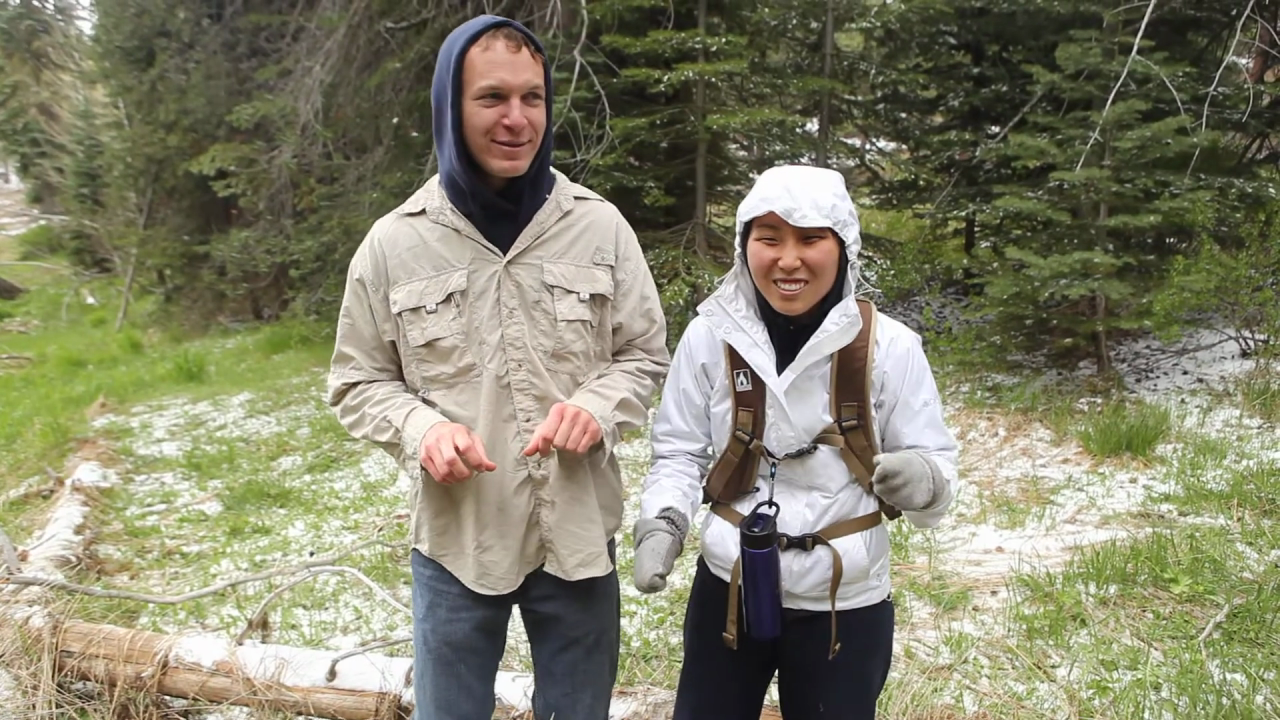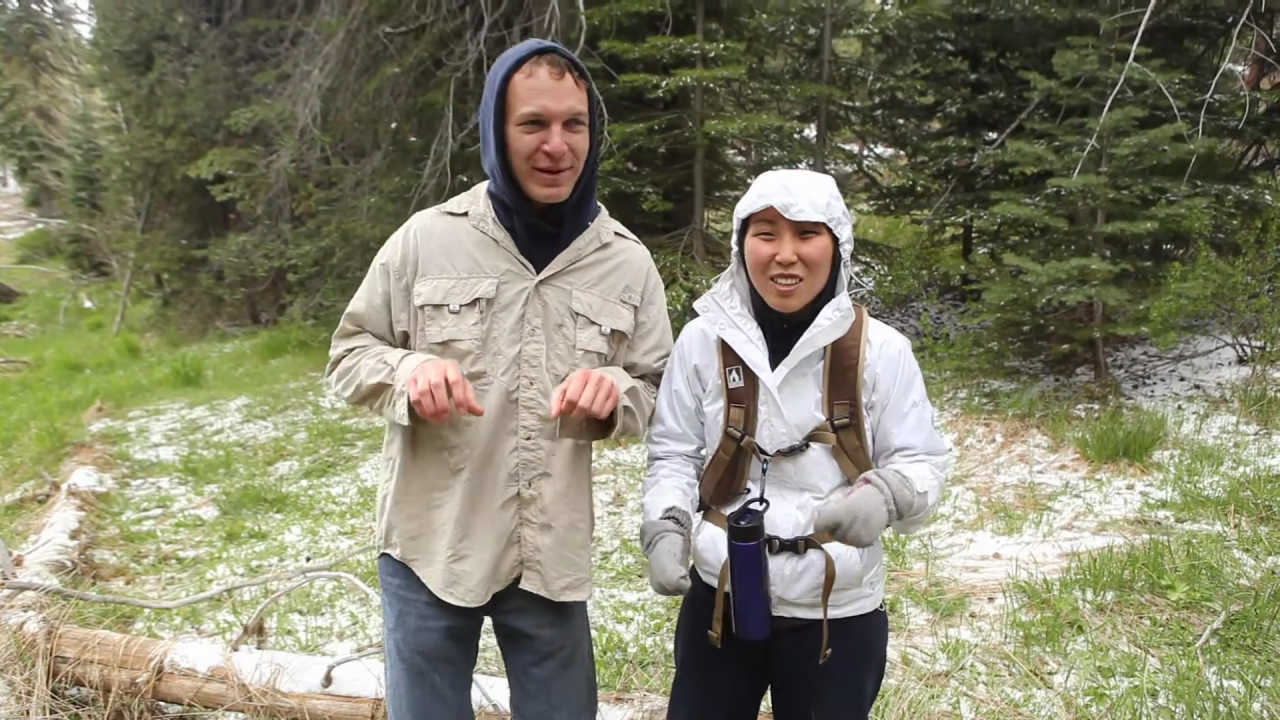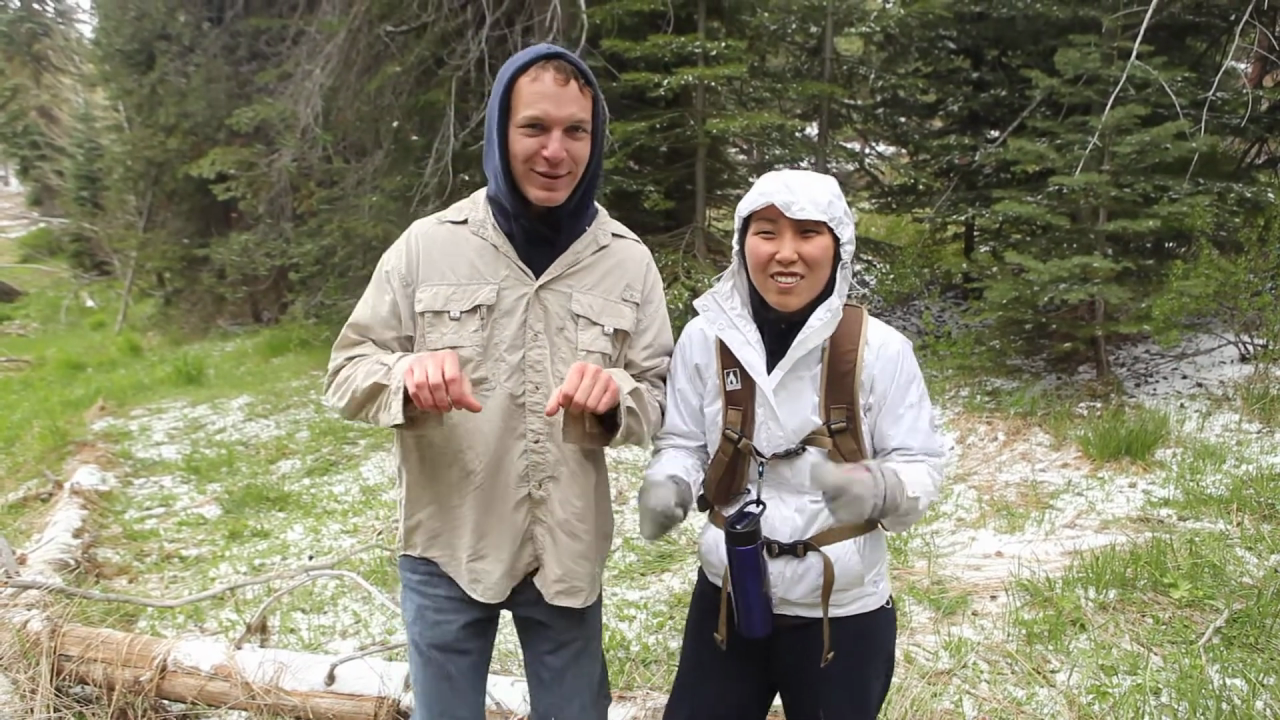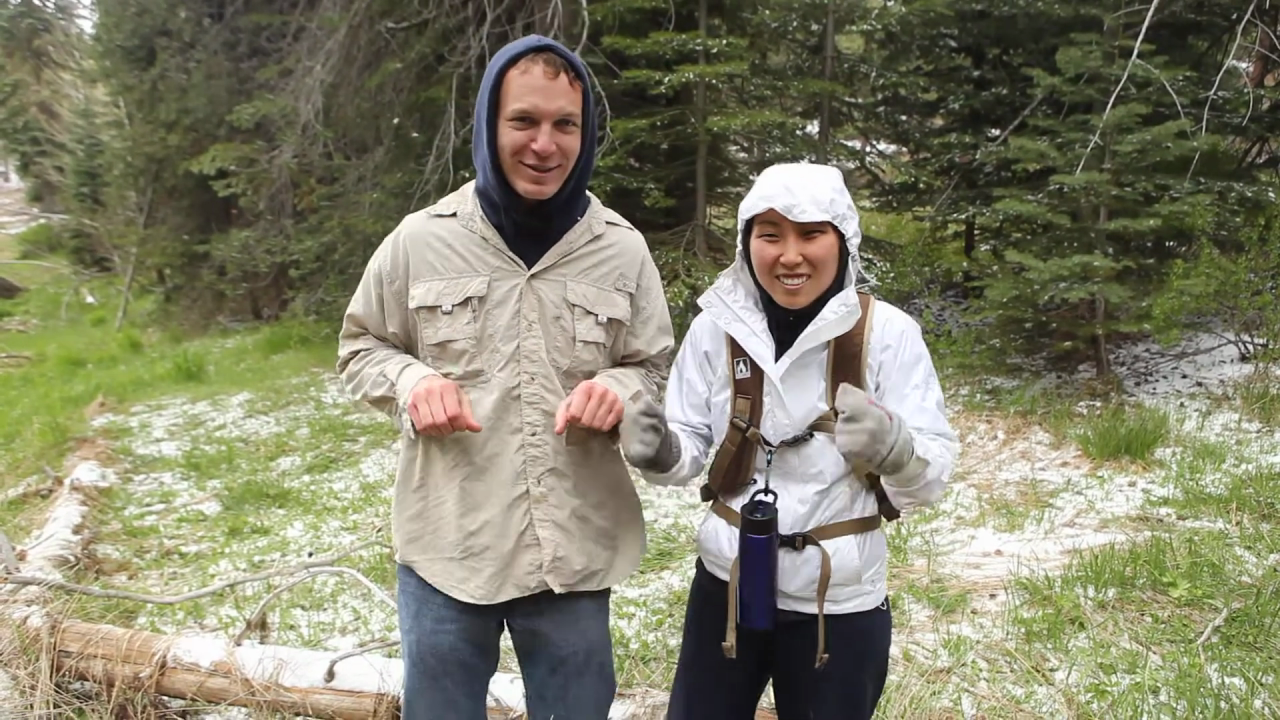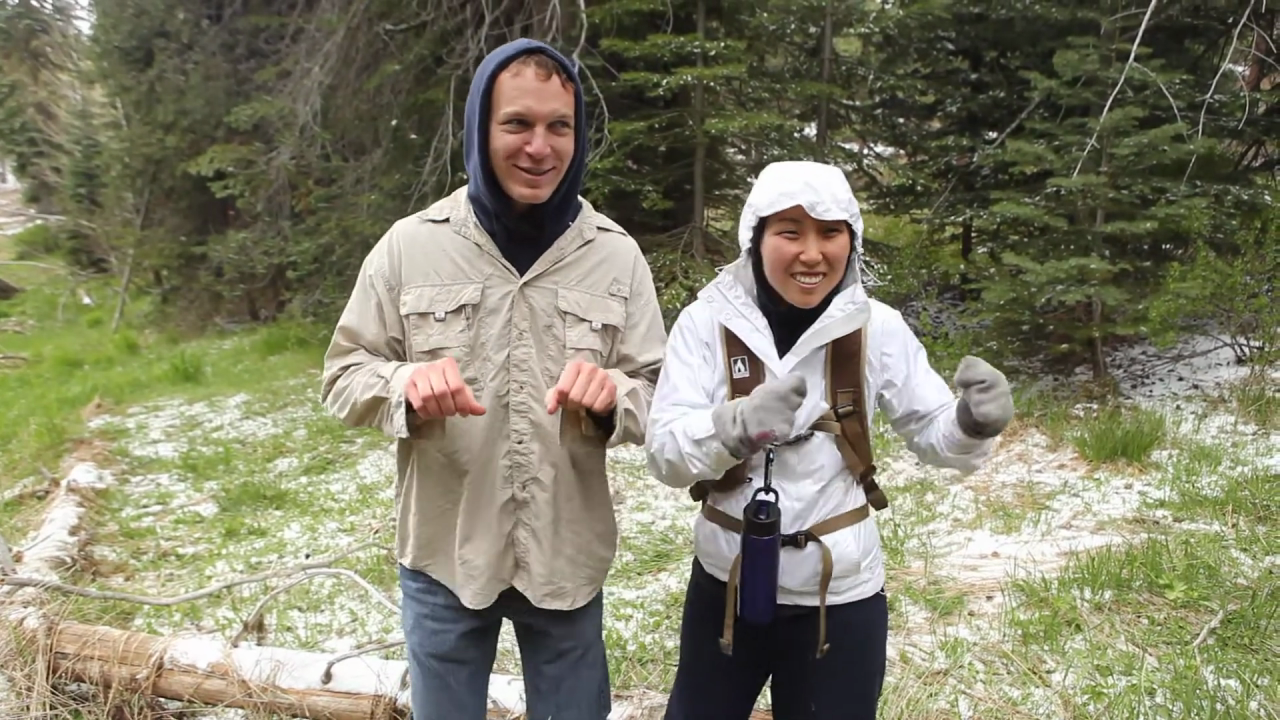
dt=0.5s
person 1, frame 1
left shoulder: (600, 227)
right shoulder: (394, 242)
left elbow: (645, 356)
right elbow: (357, 382)
left wrist: (598, 406)
right wrist: (420, 428)
left hip: (577, 536)
right hip: (454, 540)
person 1, frame 2
left shoulder: (627, 263)
right shoulder: (425, 239)
left elbow: (654, 389)
right elbow: (349, 354)
left wrist: (613, 394)
right wrist: (409, 371)
left hip: (551, 551)
right hip: (427, 545)
person 1, frame 3
left shoulder: (628, 261)
right shoulder: (427, 246)
left elbow: (657, 398)
right elbow: (347, 372)
left wrist: (615, 396)
right wrist: (405, 374)
left hip: (567, 549)
right hip: (446, 544)
person 1, frame 4
left shoulder: (622, 250)
right shoulder: (418, 241)
left elbow: (655, 370)
right elbow: (360, 351)
left wrist: (618, 392)
right wrist: (411, 381)
left hip: (575, 554)
right hip: (443, 549)
person 1, frame 5
left shoulder: (616, 255)
right shoulder: (409, 246)
left elbow: (654, 396)
right elbow: (343, 380)
left wrist: (611, 400)
right wrist: (407, 384)
left hip: (567, 556)
right hip: (443, 555)
person 2, frame 1
left shoulder: (889, 347)
right shoulder: (711, 335)
left elbow: (934, 459)
right elbow: (679, 452)
left wrist: (918, 478)
right wrist: (660, 524)
left hip: (845, 601)
right hip: (729, 586)
person 2, frame 2
left shoulder: (879, 349)
right shoulder: (704, 338)
left elbow: (921, 462)
right elbow: (674, 454)
left wrist: (883, 497)
right wrist: (665, 526)
left hip: (838, 609)
right hip: (720, 596)
person 2, frame 3
left shoulder: (879, 349)
right shoulder: (706, 337)
left elbow: (919, 467)
right elbow: (682, 445)
left wrist: (872, 489)
right wrist: (667, 489)
left hip: (842, 608)
right hip: (729, 596)
person 2, frame 4
left shoulder: (887, 333)
right shoulder: (716, 327)
left elbow: (933, 468)
right elbow: (689, 439)
left wrist: (890, 444)
right wrist: (657, 447)
left hip: (840, 601)
right hip: (726, 585)
person 2, frame 5
left shoulder: (875, 328)
right shoulder: (706, 323)
left elbow: (935, 431)
right elbow: (668, 452)
left wrist: (976, 418)
right wrist: (741, 422)
left hip: (839, 593)
right hip: (727, 584)
